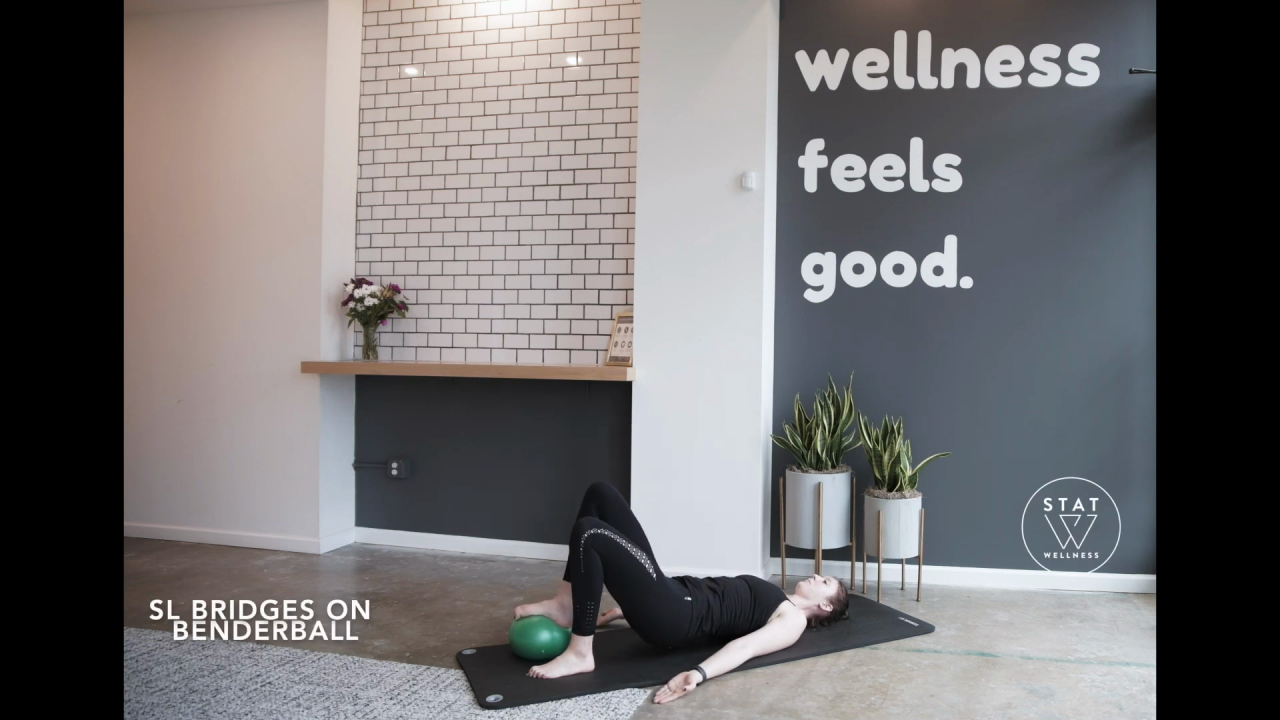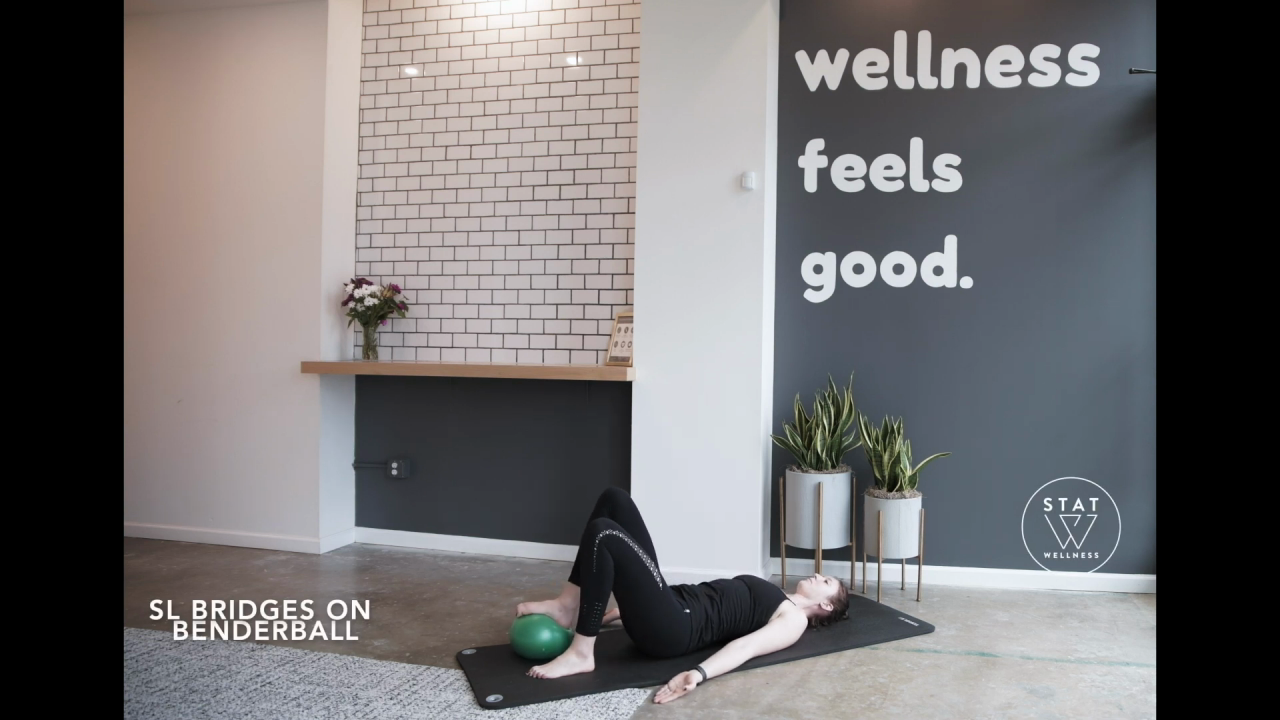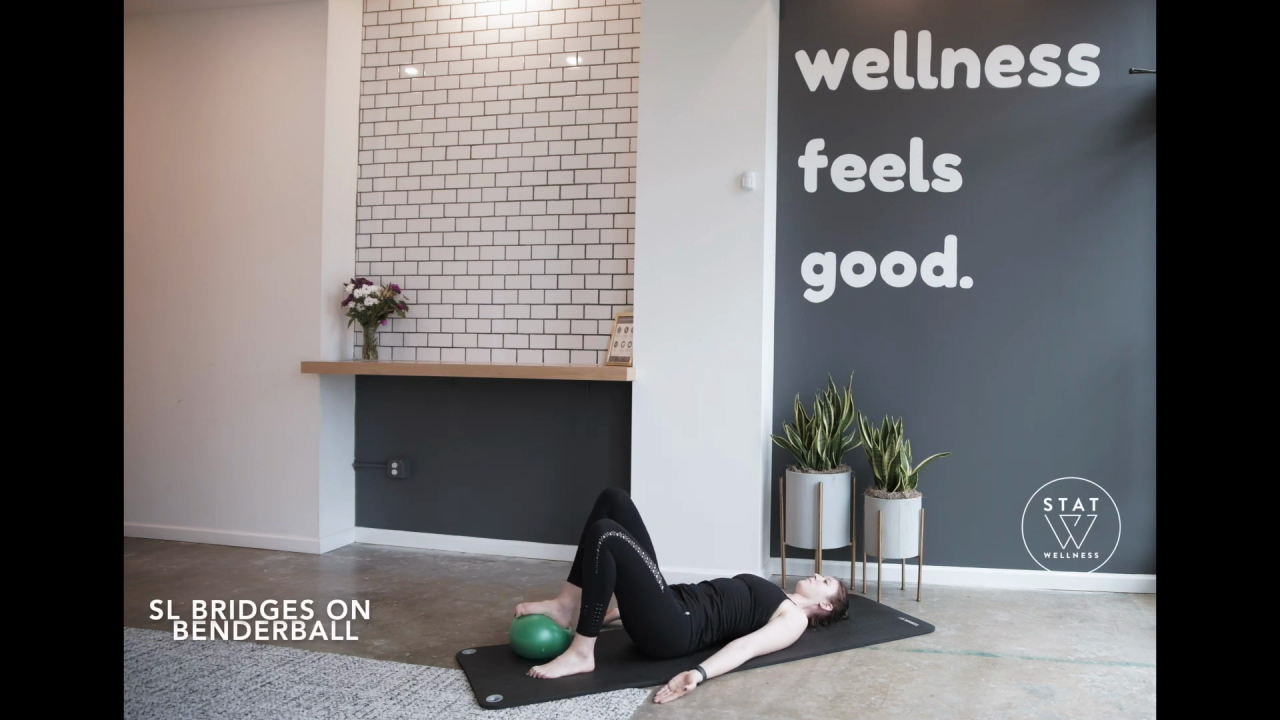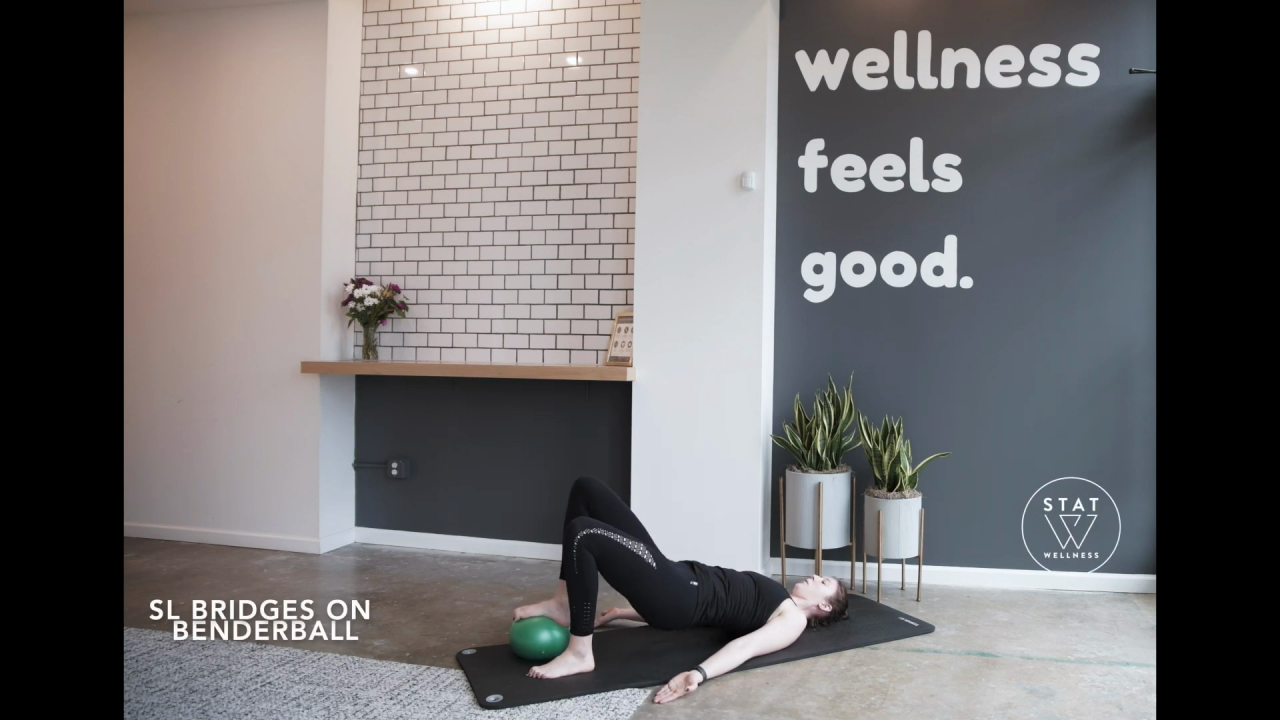
dt=0.4s
person 1, frame 1
left shoulder: (793, 620)
right shoulder: (772, 604)
left elbow: (745, 647)
left wrist: (697, 674)
right wrist: (622, 610)
left hip: (673, 614)
right hip: (674, 595)
left knee: (588, 532)
right knee: (601, 494)
left ankle: (579, 655)
right ankle: (565, 605)
person 1, frame 2
left shoulder: (793, 619)
right shoulder: (772, 602)
left elbow: (746, 647)
left wrist: (697, 674)
right wrist: (622, 609)
left hip: (671, 628)
right hip: (672, 602)
left knee: (602, 533)
right knee: (615, 499)
left ankle: (580, 655)
right ankle: (568, 606)
person 1, frame 3
left shoulder: (794, 619)
right shoulder: (772, 602)
left elbow: (746, 647)
left wrist: (697, 673)
right wrist: (622, 608)
left hip: (671, 629)
right hip: (671, 603)
left knee: (604, 534)
right knee: (613, 499)
left ankle: (580, 655)
right ankle: (566, 605)
person 1, frame 4
left shoulder: (793, 619)
right shoulder: (772, 603)
left elbow: (746, 647)
left wrist: (697, 674)
right wrist: (620, 612)
left hip: (678, 594)
right hip: (673, 579)
left knee: (581, 533)
right knee: (586, 489)
left ankle: (579, 655)
right ankle: (564, 603)
